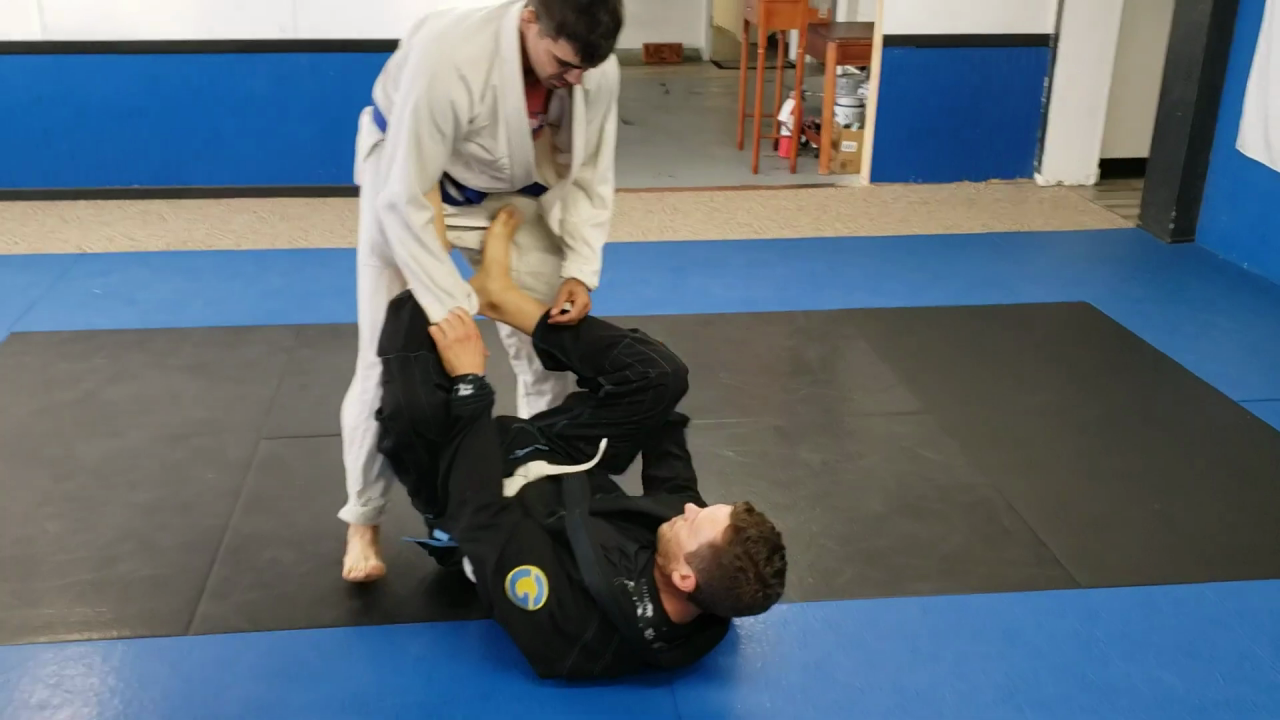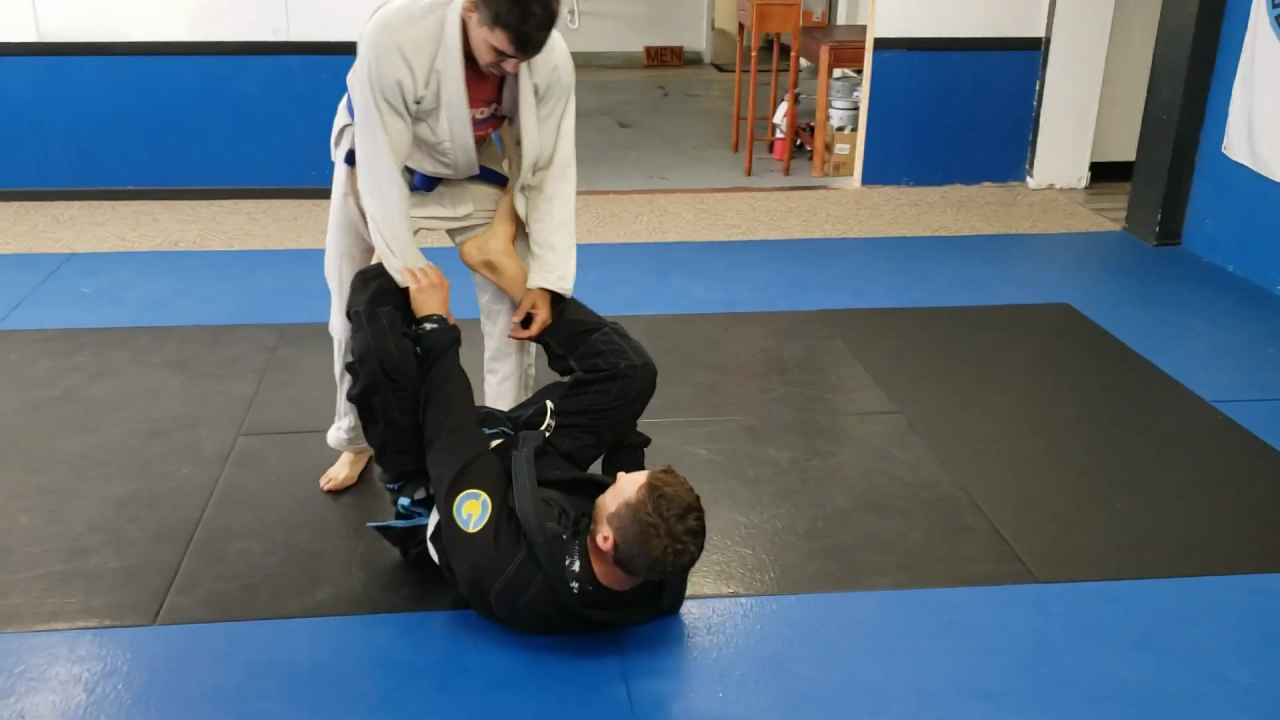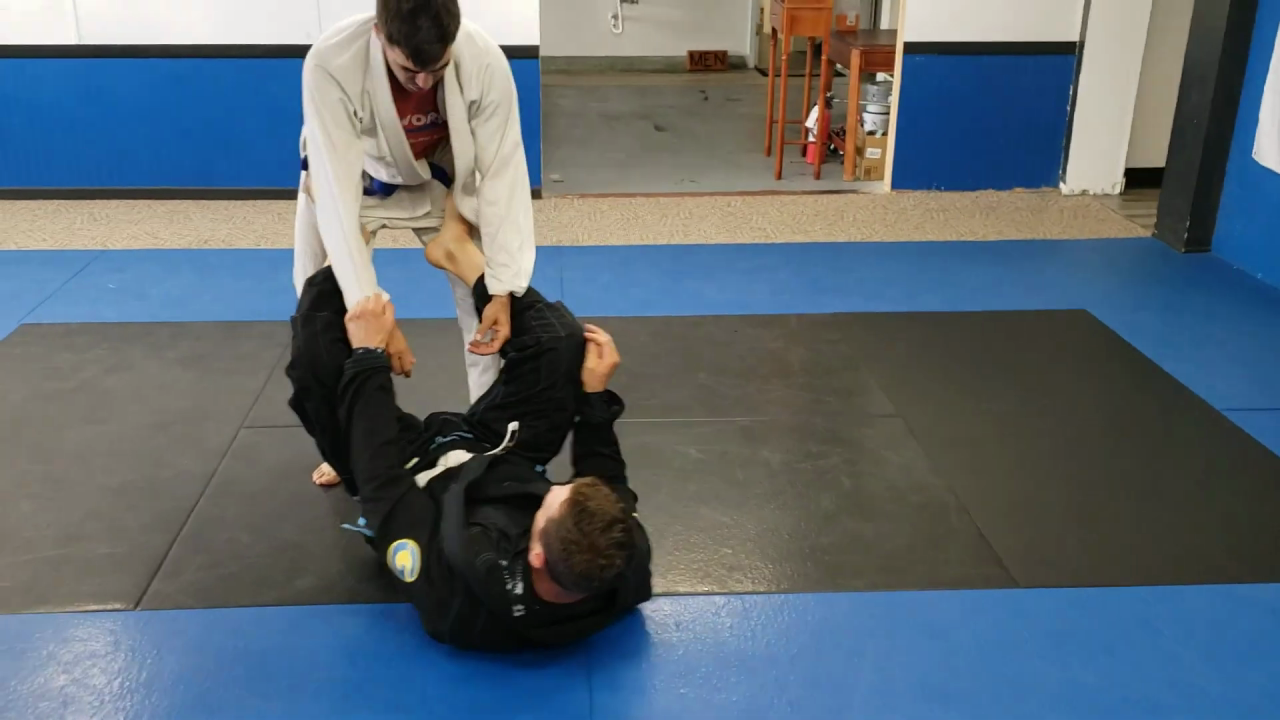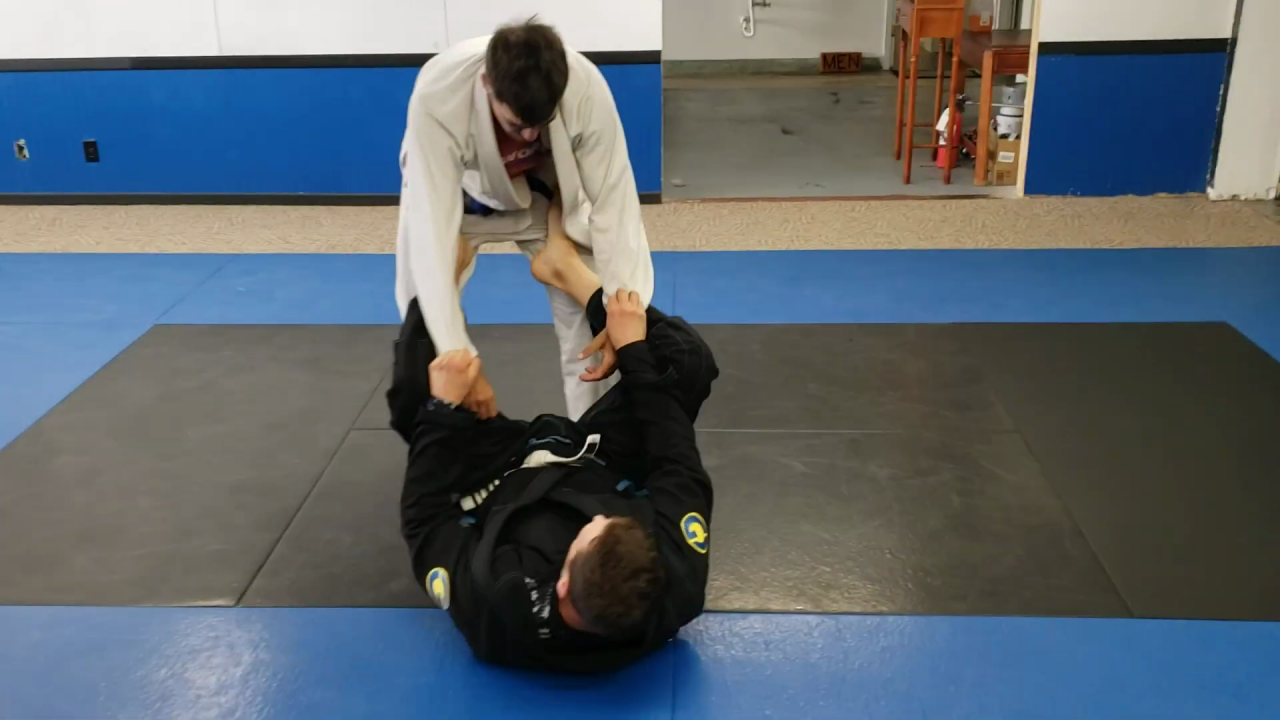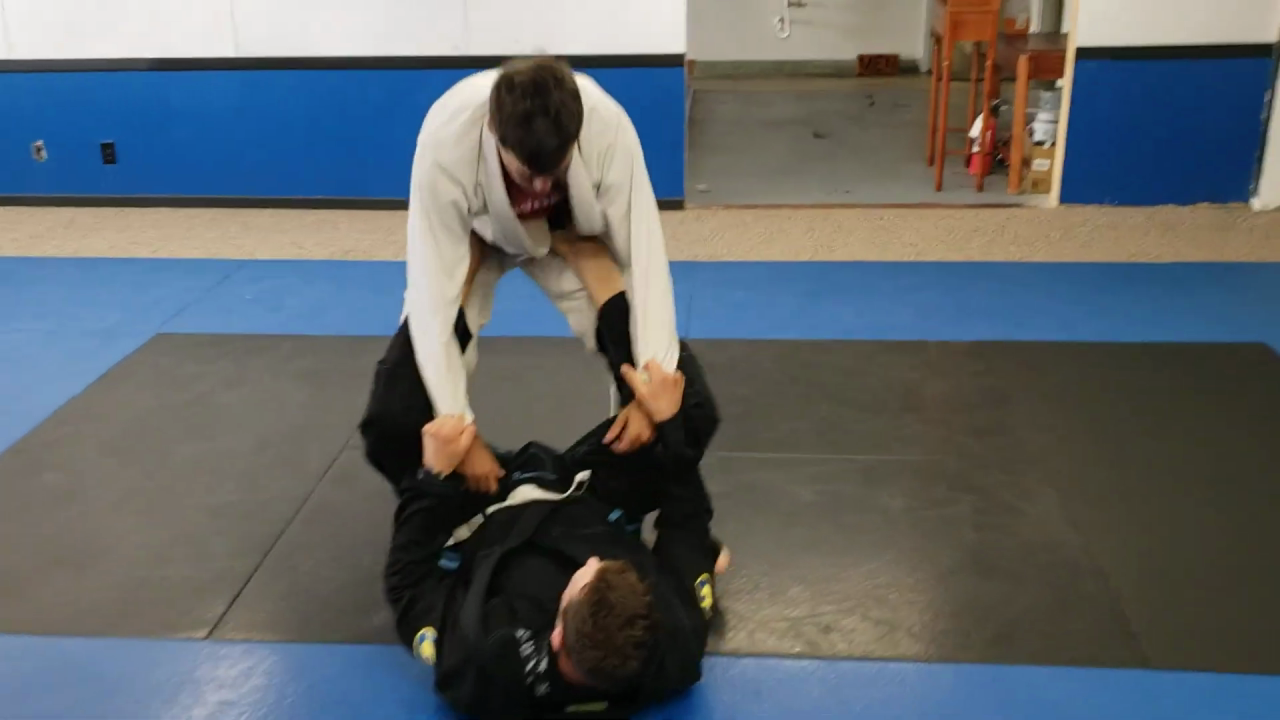
dt=0.4s
person 1, frame 1
left shoulder: (595, 68)
right shoulder: (445, 53)
left elbow: (586, 171)
right elbow: (403, 200)
left wrist: (579, 269)
right wrist: (455, 310)
left hip: (510, 187)
right hip: (406, 175)
right knee: (390, 359)
right ankle: (364, 517)
person 1, frame 2
left shoulder: (549, 58)
left elbow: (551, 168)
right elbow: (382, 171)
left wrist: (544, 280)
left hip: (474, 172)
right hip: (382, 163)
left knee: (510, 314)
right ankle: (355, 439)
person 1, frame 3
left shoulder: (484, 61)
right shoulder: (330, 62)
left elbow: (502, 173)
right elbow: (336, 191)
left wrist: (503, 290)
left hip: (441, 173)
right hip: (352, 175)
left knee: (486, 306)
person 1, frame 4
left shoulder: (585, 89)
right shoulder: (436, 100)
left elbow: (612, 200)
right elbow: (433, 232)
left hip: (541, 189)
right hip: (451, 190)
left knee: (585, 314)
right knee: (426, 320)
person 1, frame 5
left shoulder: (606, 126)
right shoulder: (445, 150)
left elbow: (643, 252)
right elbow: (432, 298)
left hip: (565, 228)
right hip: (476, 232)
left knee: (622, 340)
right knee: (412, 360)
person 2, frame 1
left shoulder: (577, 629)
right shoulder: (720, 592)
left elbow: (480, 516)
right elbow: (673, 486)
left wrist: (468, 384)
left knee: (415, 415)
right knee: (656, 374)
right ankle: (500, 292)
person 2, frame 2
left shoulder: (510, 571)
right shoulder: (662, 579)
left elbow: (454, 443)
left wrist: (434, 324)
right wrist: (623, 438)
left hip: (439, 489)
left knee: (384, 360)
right knee: (629, 369)
right ankle: (504, 265)
person 2, frame 3
left shoulder: (458, 596)
right shoulder: (624, 567)
left elbow: (381, 482)
left wrist: (367, 359)
right wrist: (594, 395)
left hip: (425, 478)
left knee: (320, 367)
right knee: (558, 344)
right ankle: (458, 251)
person 2, frame 4
left shoulder: (493, 616)
right shoulder: (678, 585)
left elbow: (425, 521)
right elbow: (680, 469)
left wrist: (445, 407)
right wrist: (636, 352)
right knee: (685, 363)
right ankle: (565, 268)
person 2, frame 5
left shoulder: (476, 675)
right shoulder: (676, 651)
left elbow: (408, 587)
right elbow: (688, 530)
left wrist: (435, 476)
right wrist: (668, 423)
right knee: (689, 412)
